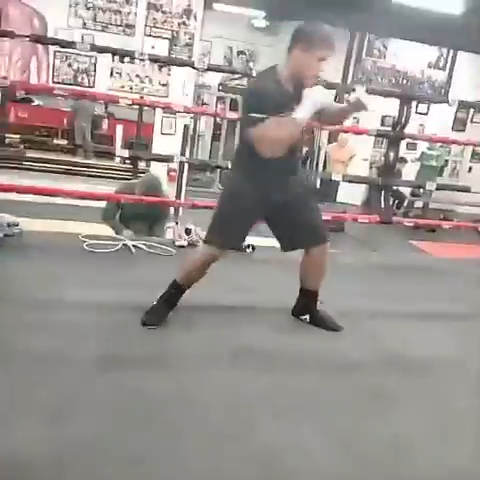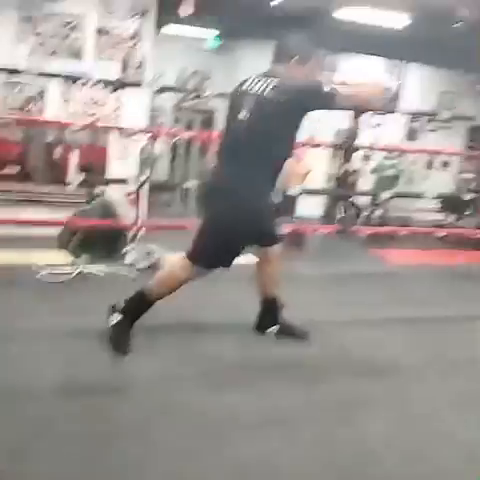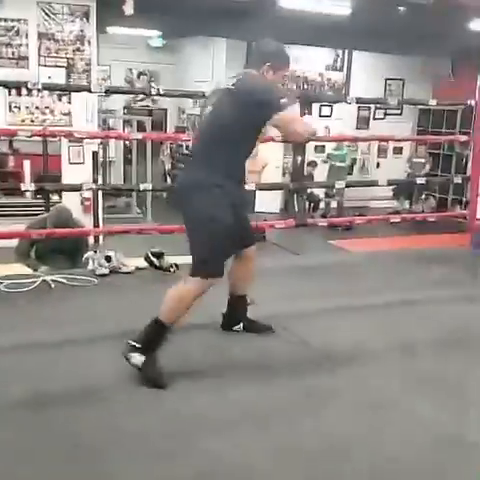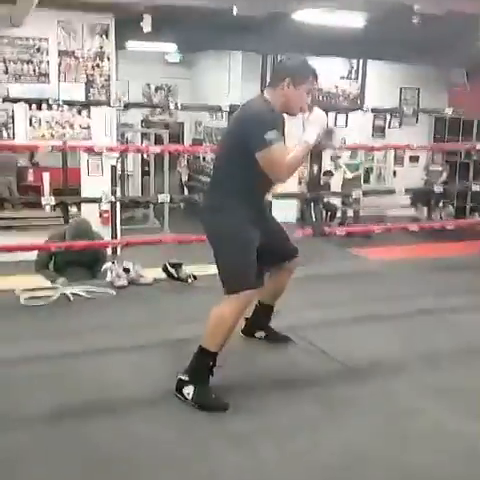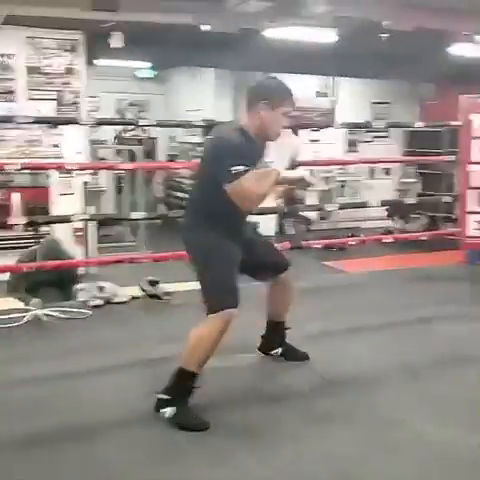
dt=0.2s
person 1, frame 1
left shoulder: (304, 87)
right shoulder: (261, 90)
left elbow: (326, 118)
right elbow: (269, 147)
left wrist: (350, 107)
right wrist: (307, 108)
left hip: (285, 182)
right hip: (249, 183)
left knee: (318, 245)
right knee: (214, 249)
left ankle: (306, 308)
right ankle: (168, 299)
person 1, frame 2
left shoulder: (247, 85)
right shoulder: (299, 90)
right elbow: (360, 97)
right wrist: (378, 88)
left hip: (231, 183)
right hip: (238, 193)
left knee: (270, 249)
right knee: (199, 263)
left ankle: (270, 318)
right ankle: (126, 313)
person 1, frame 3
left shoulder: (235, 90)
right shoulder: (260, 90)
right elbow: (298, 133)
left wrist: (270, 121)
right wrist: (310, 127)
left hip: (217, 186)
right hip: (208, 190)
left knee: (246, 248)
right knee: (205, 276)
left ankle: (235, 317)
right ankle: (143, 346)
person 1, frame 4
left shoulder: (267, 114)
right shoulder: (257, 115)
left elbow: (276, 162)
right elbow: (281, 170)
left wrist: (305, 142)
right wrist: (312, 133)
left hip: (250, 207)
right hip: (227, 212)
left knee: (286, 260)
right knee: (242, 293)
left ankle: (258, 325)
right ankle: (192, 378)
person 1, frame 5
left shoulder: (251, 139)
right shoulder: (229, 143)
right elbow: (250, 200)
left wrist: (290, 177)
right wrist: (281, 163)
left hip: (235, 228)
right hip: (208, 234)
left knee: (281, 274)
right knee: (223, 314)
left ankle: (273, 343)
right ankle: (172, 397)
